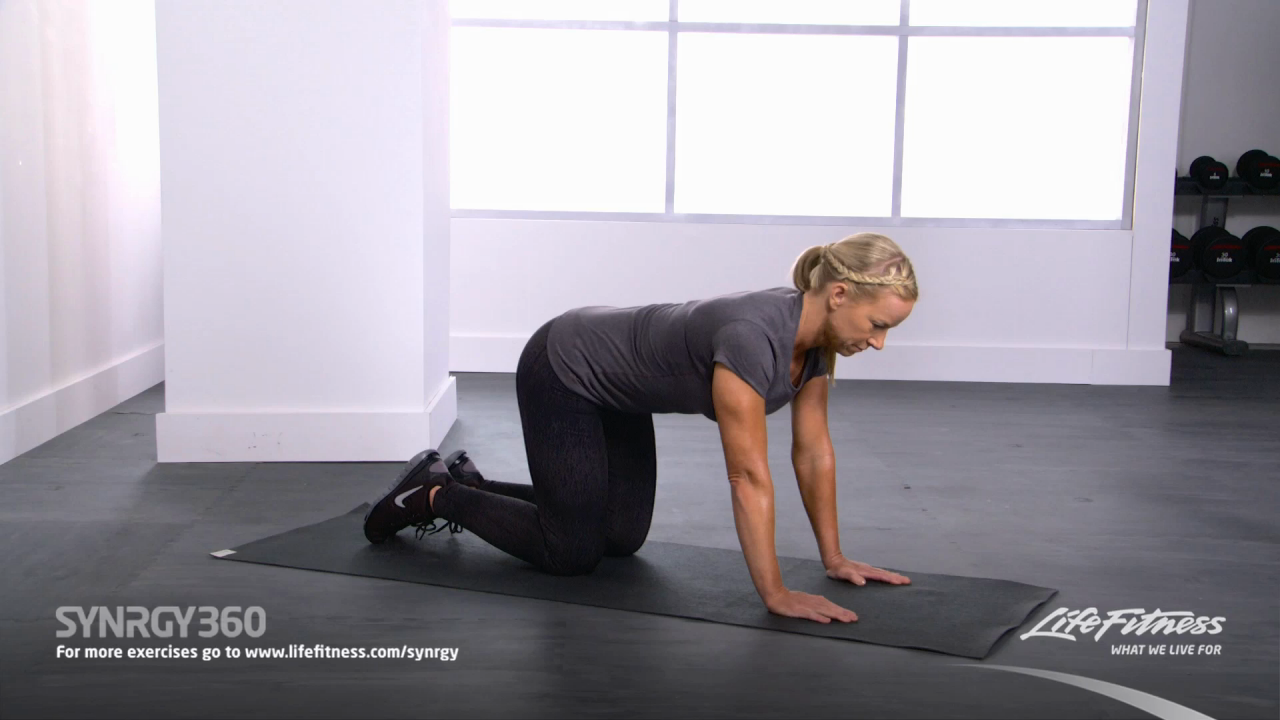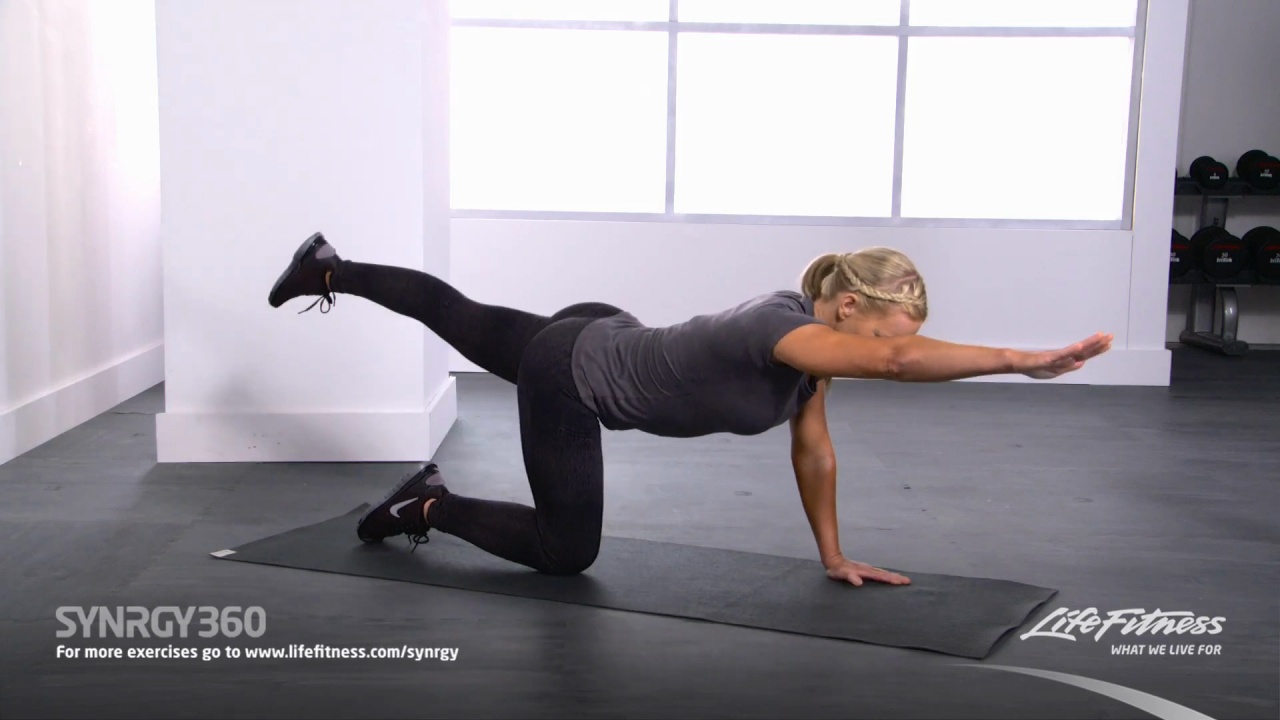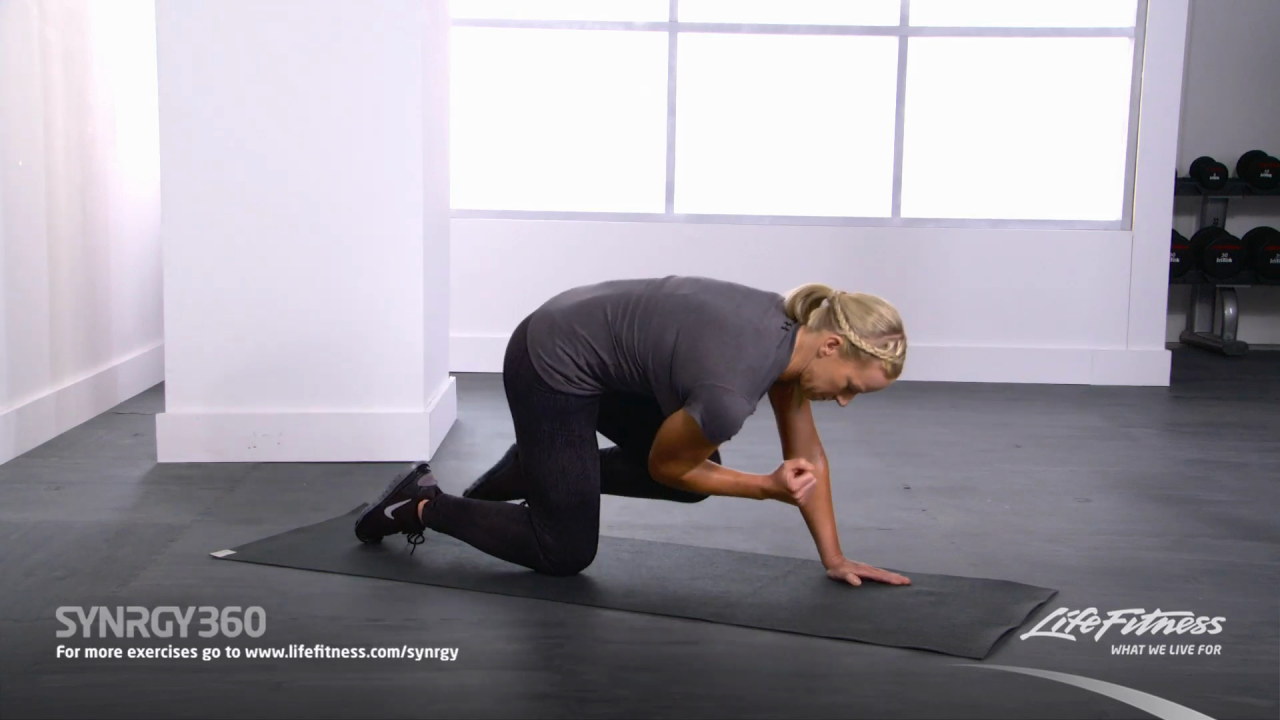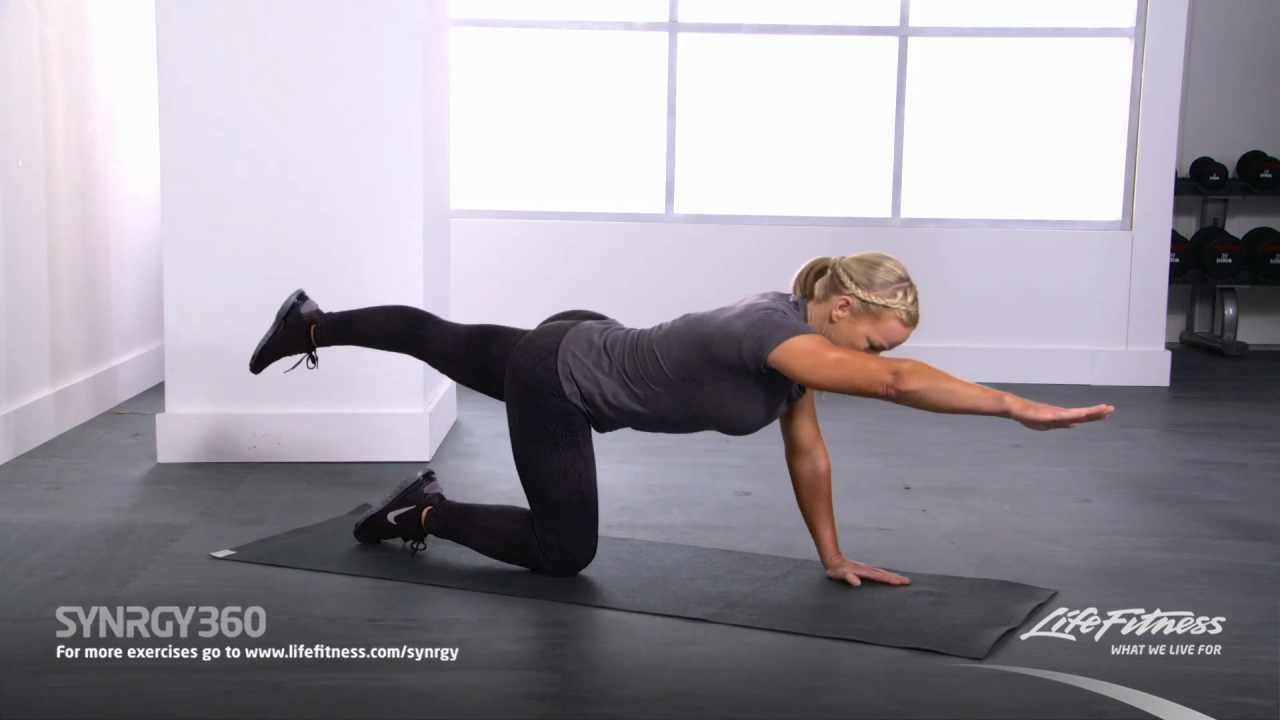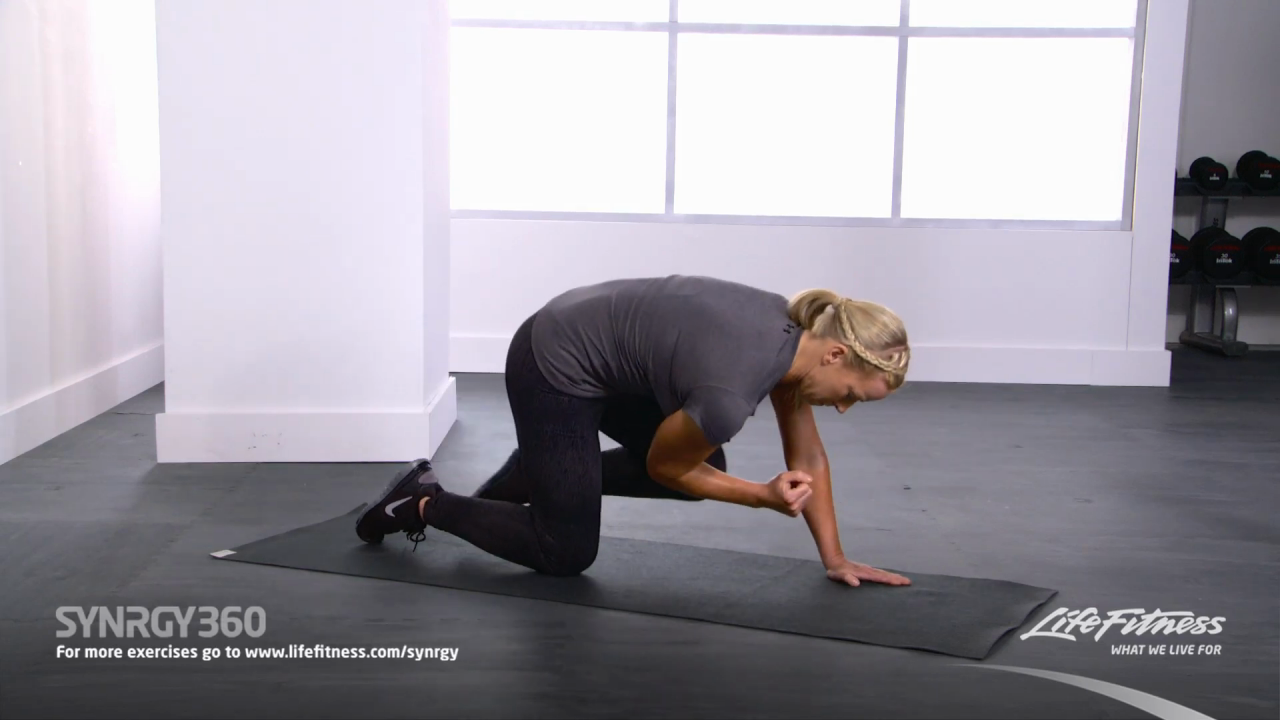
dt=1s
person 1, frame 1
left shoulder: (817, 332)
right shoulder: (754, 336)
left elbow: (813, 450)
right elbow: (749, 476)
left wrist: (835, 556)
right wrist: (775, 595)
left hip: (612, 384)
right hip: (560, 372)
left knee: (621, 538)
right knee: (572, 552)
left ankle: (470, 485)
right ankle: (432, 495)
person 1, frame 2
left shoulder: (810, 327)
right shoulder: (783, 332)
left elbow: (814, 452)
right elbow: (900, 361)
left wrist: (834, 557)
right wrist: (1027, 359)
left hip: (602, 340)
right hip: (568, 377)
left knee: (458, 319)
right knee: (566, 551)
left ankle: (327, 270)
right ankle: (429, 504)
person 1, frame 3
left shoulder: (794, 330)
right shoulder: (732, 384)
left elbow: (804, 453)
right elbow: (668, 466)
left wrist: (834, 556)
right wrist: (772, 488)
left hip: (599, 349)
right hip: (550, 364)
left knee: (701, 469)
right knee: (566, 553)
left ankle: (538, 464)
right ankle: (420, 504)
person 1, frame 4
left shoulder: (798, 324)
right shoulder: (775, 336)
left elbow: (807, 452)
right elbow: (901, 383)
left wrist: (833, 556)
right wrist: (1024, 408)
left hip: (587, 349)
right hip: (556, 380)
left knee: (438, 342)
right knee: (563, 551)
left ankle: (312, 324)
right ankle: (423, 511)
person 1, frame 5
left shoulder: (795, 332)
right shoulder: (732, 387)
left elbow: (806, 456)
right elbow: (662, 466)
left wrist: (836, 558)
right wrist: (770, 498)
left hip: (605, 351)
right hip: (552, 363)
left knee: (704, 468)
right knee: (567, 553)
left ankle: (547, 463)
right ankle: (422, 502)
